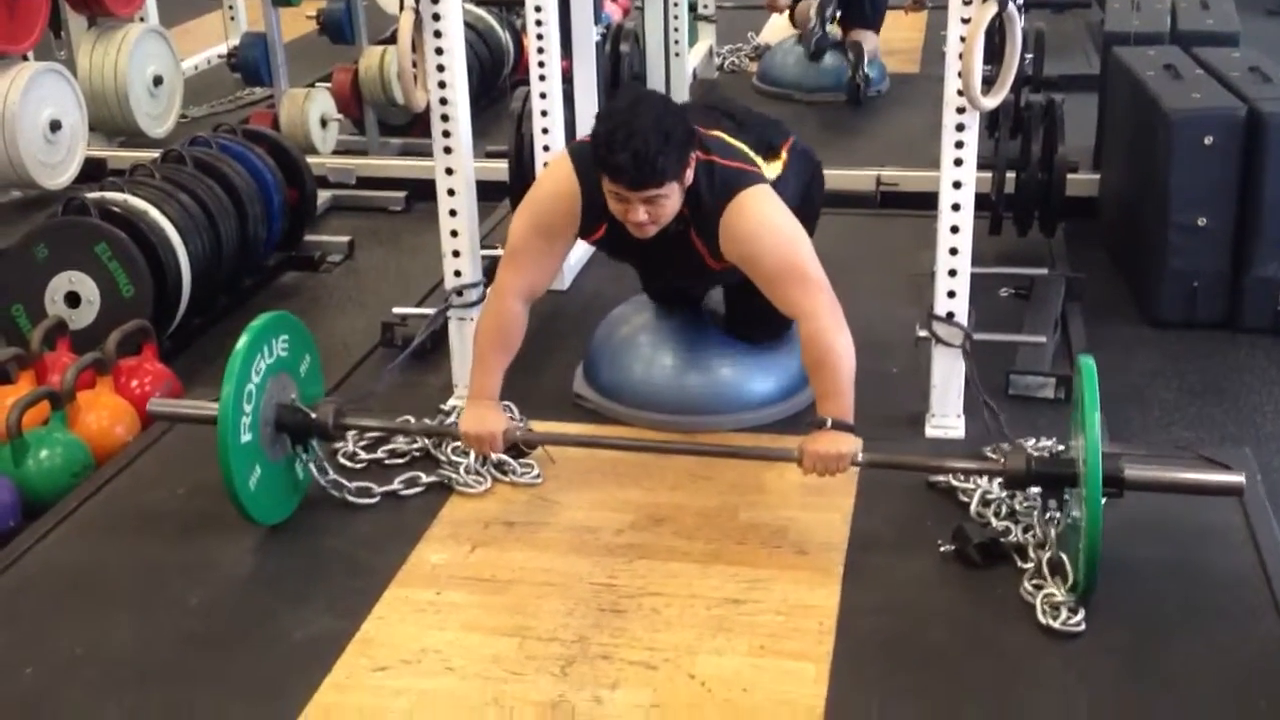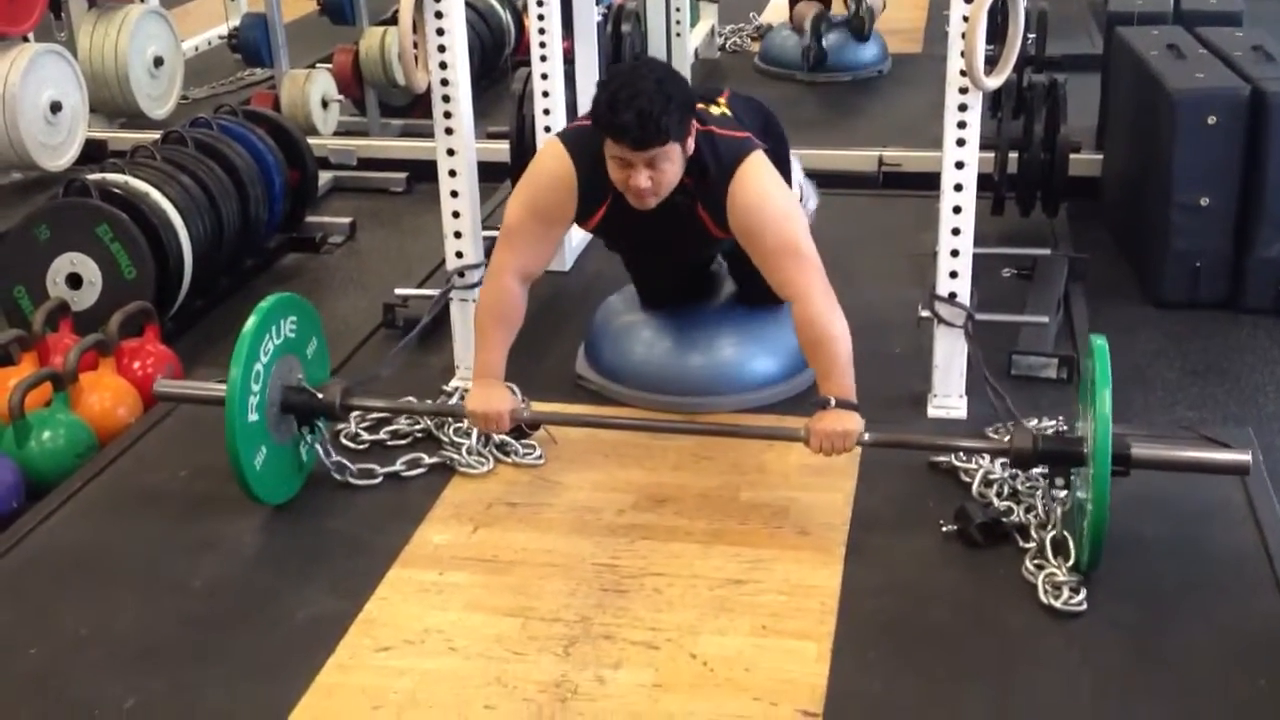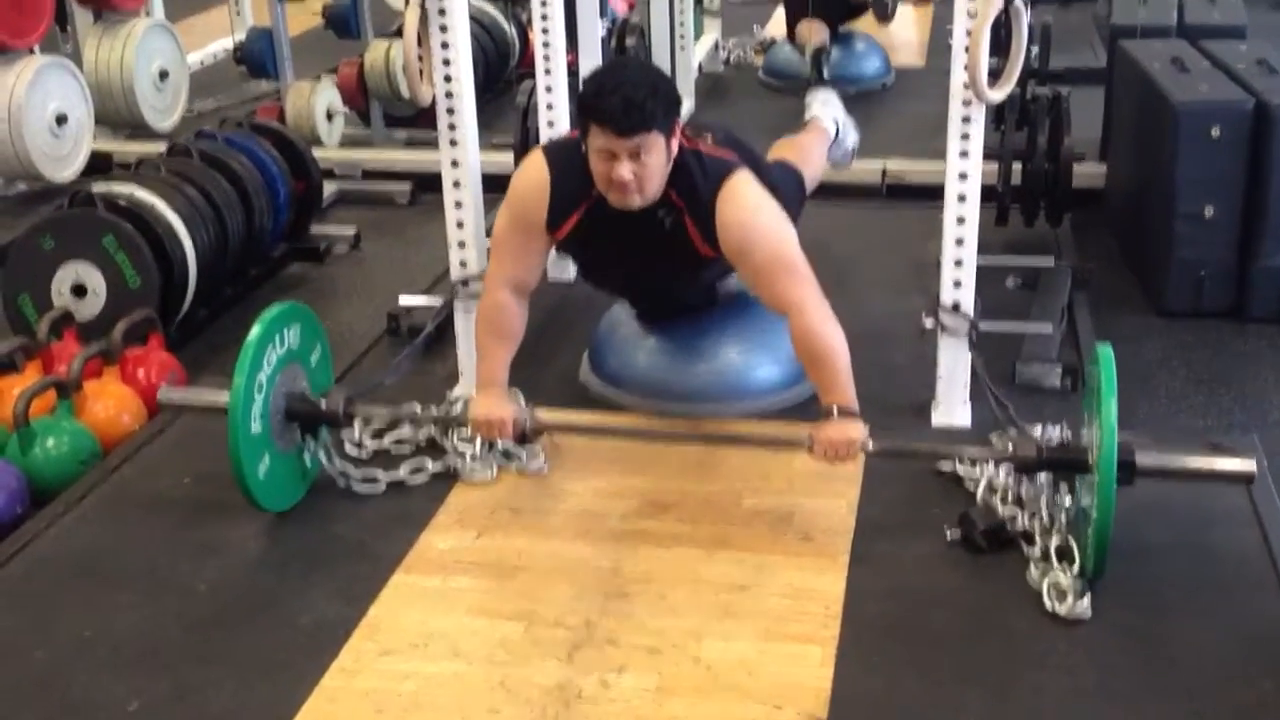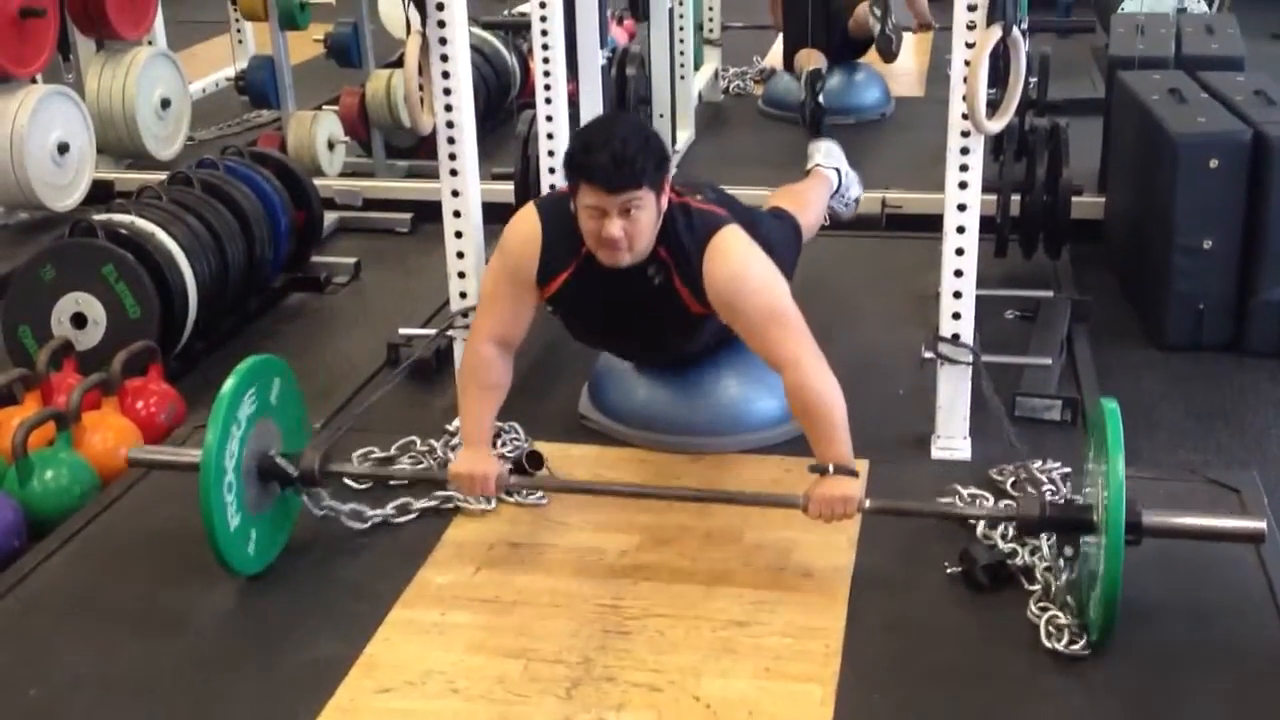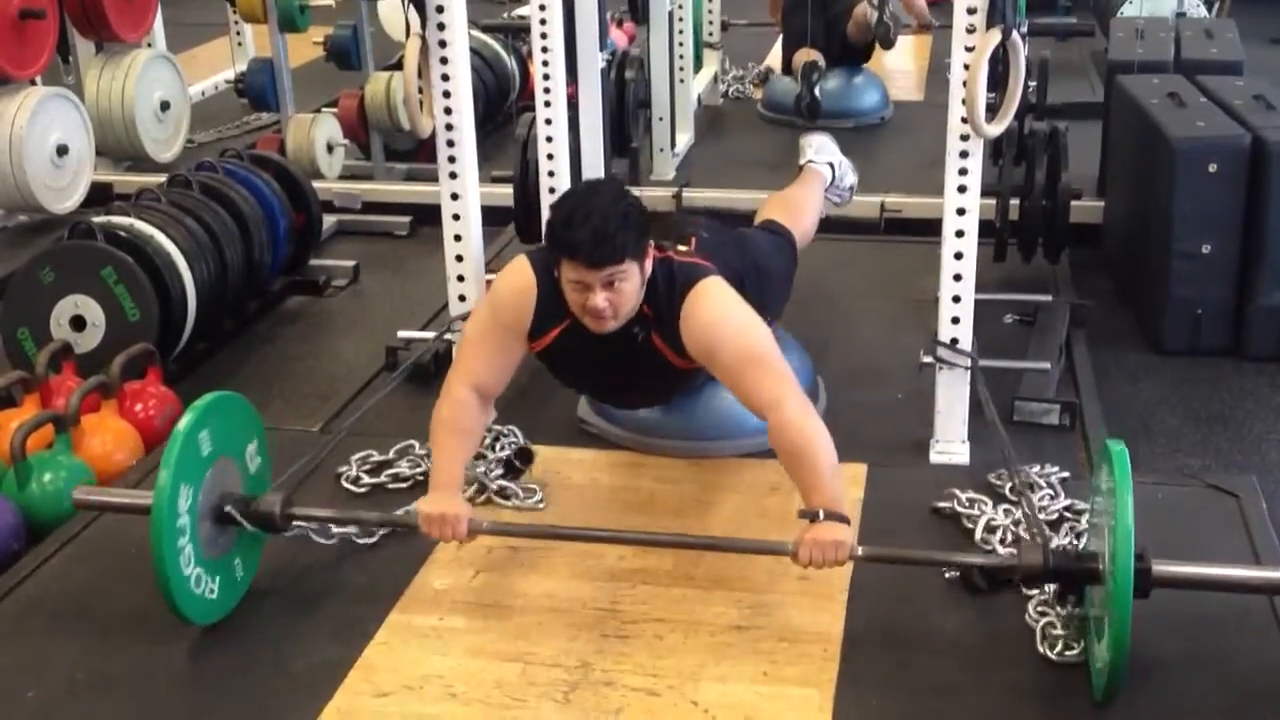
dt=0.4s
person 1, frame 1
left shoulder: (745, 204)
right shoulder: (570, 181)
left elbow: (818, 310)
right elbow: (513, 292)
left wrist: (835, 426)
right wrist: (482, 400)
left knee: (757, 330)
right knee: (672, 298)
person 1, frame 2
left shoulder: (743, 172)
right shoulder: (564, 165)
left elbow: (808, 291)
right elbow: (511, 274)
left wrist: (839, 404)
right wrist: (488, 380)
left knee: (761, 298)
right knee: (668, 301)
left ankle: (794, 191)
right ankle: (710, 259)
person 1, frame 3
left shoulder: (729, 194)
right shoulder: (543, 180)
left elbow: (802, 305)
right elbow: (507, 288)
left wrist: (840, 413)
right wrist: (491, 391)
left knee: (782, 182)
right knee: (663, 312)
left ankle: (824, 125)
person 1, frame 4
left shoulder: (721, 251)
right shoulder: (535, 235)
left elbow: (799, 359)
right elbow: (490, 343)
left wrist: (837, 470)
right wrist: (474, 446)
left knee: (780, 227)
left ankle: (828, 175)
person 1, frame 5
left shoulder: (701, 302)
right shoulder: (526, 288)
left elbow: (785, 405)
right elbow: (467, 389)
left wrist: (827, 516)
right wrist: (444, 491)
left hip: (732, 269)
left knee: (773, 238)
left ankle: (818, 166)
